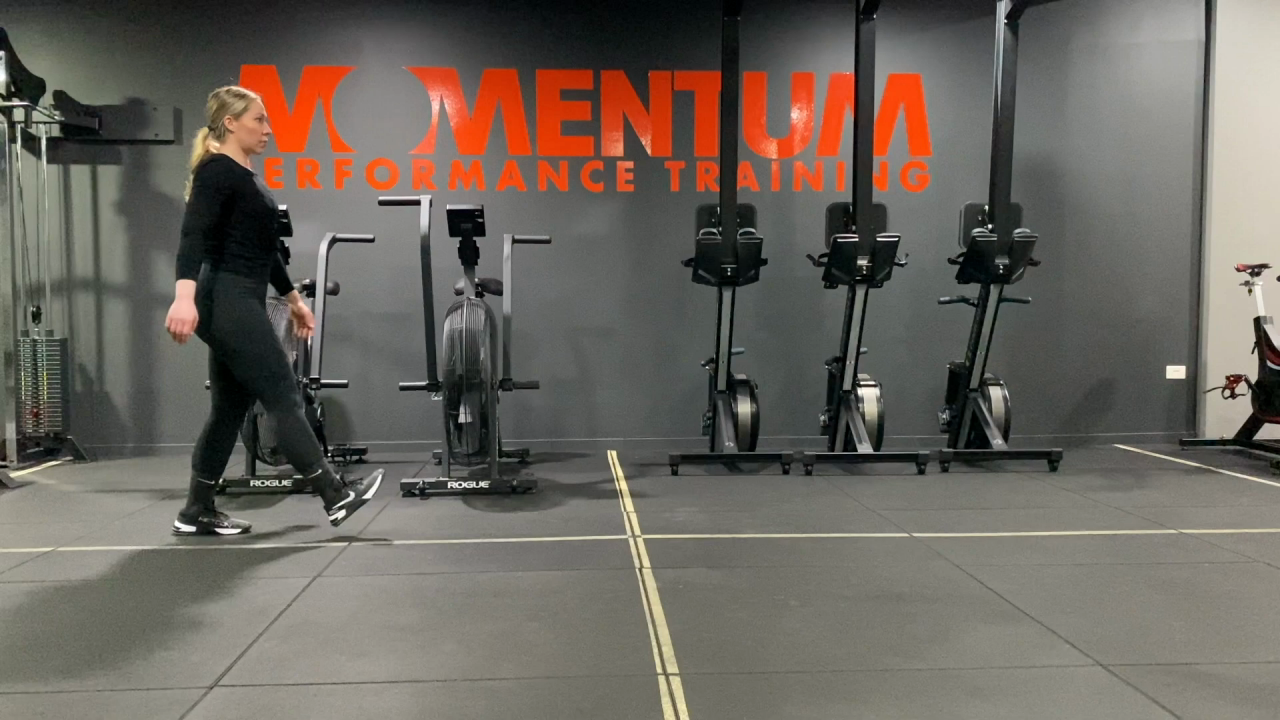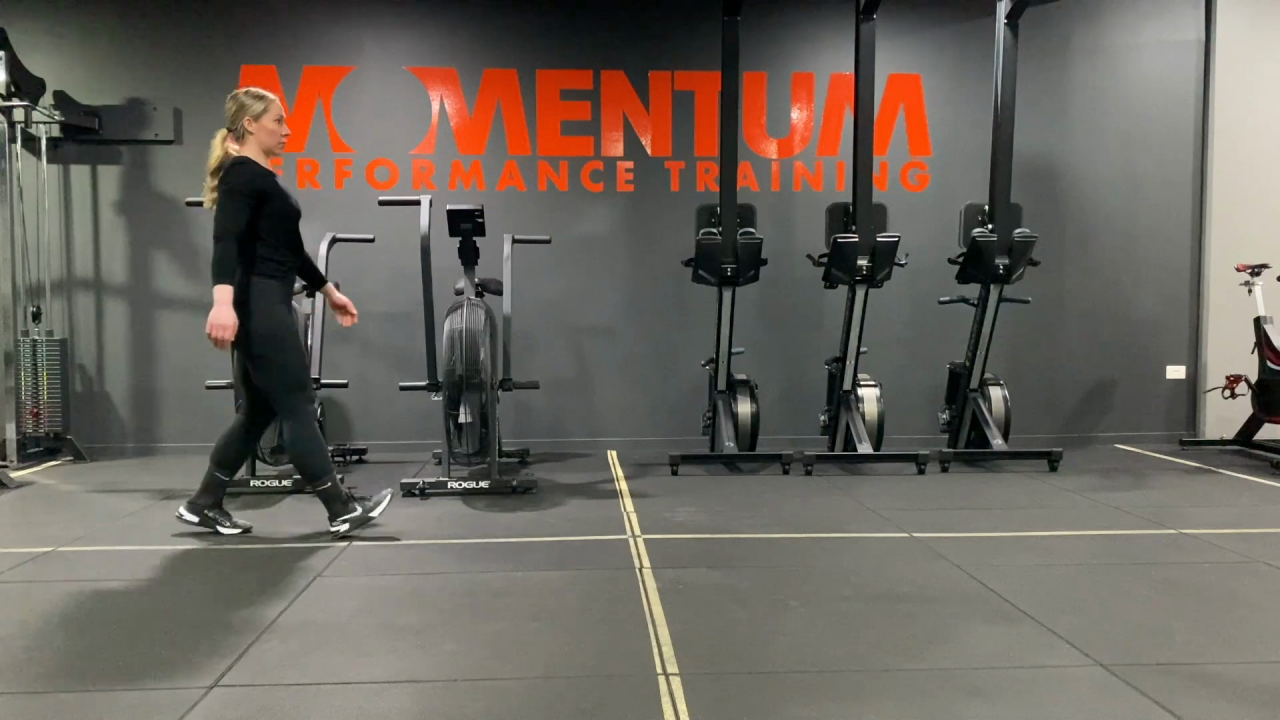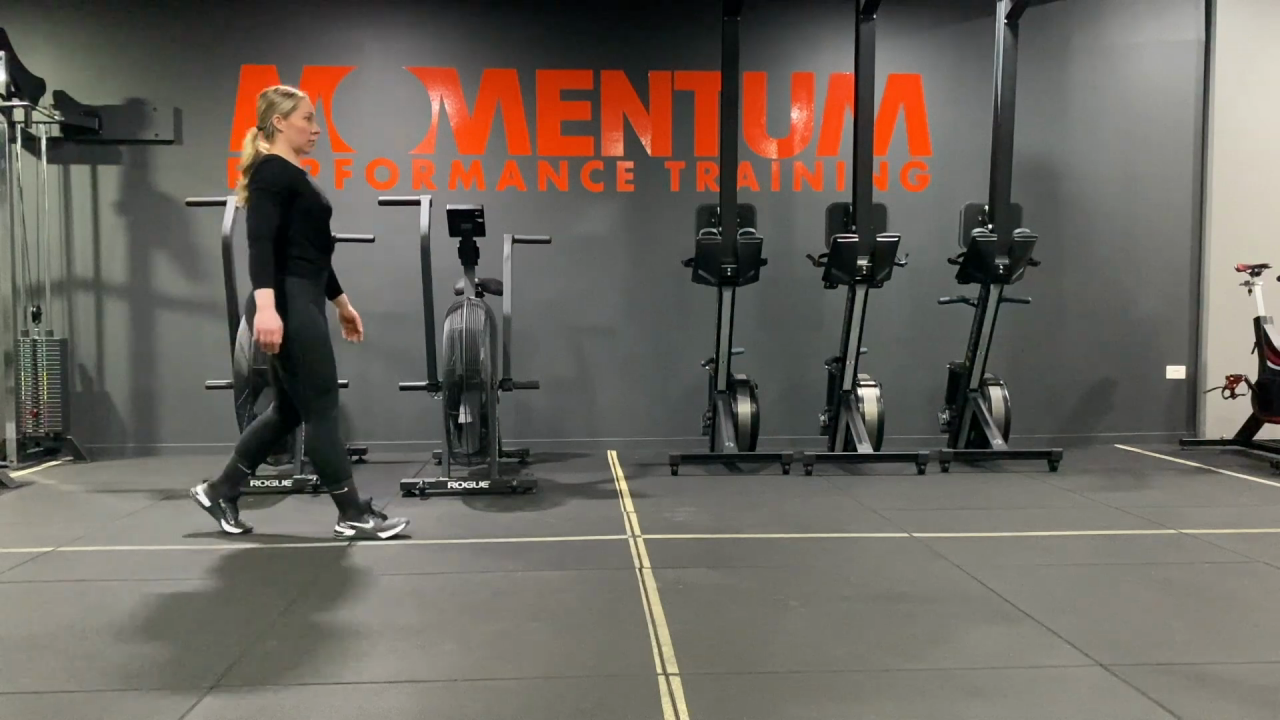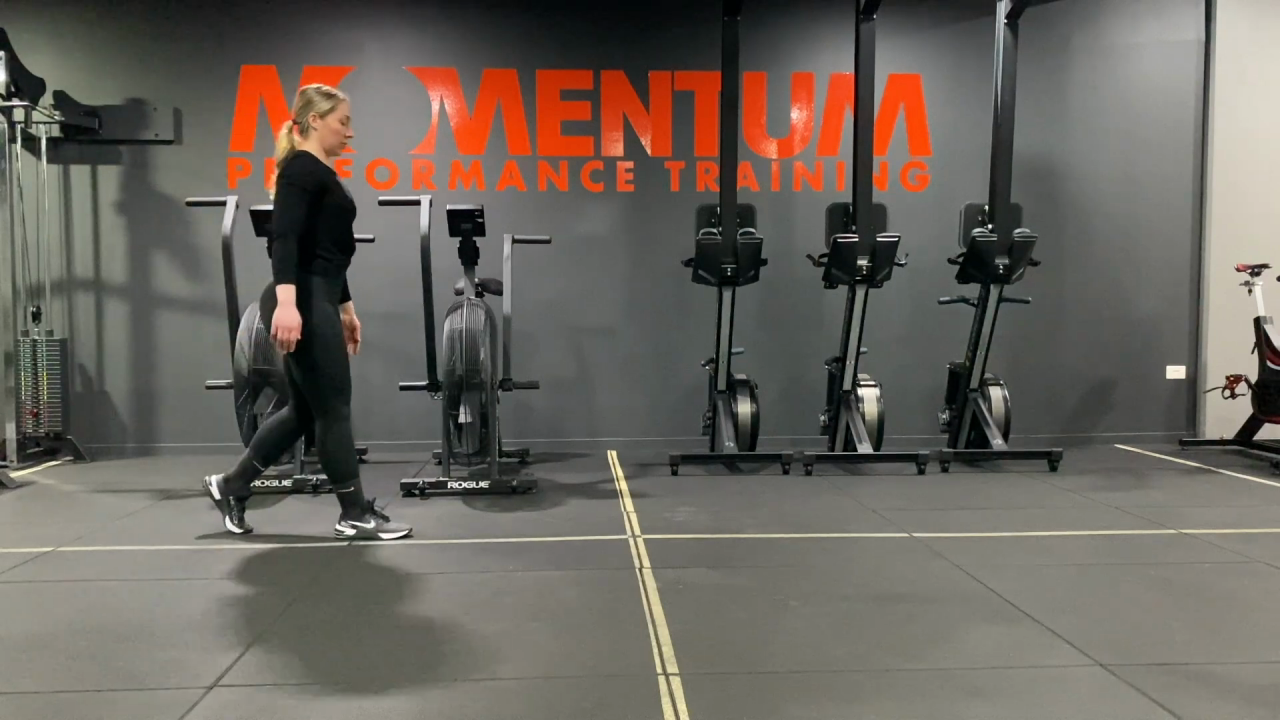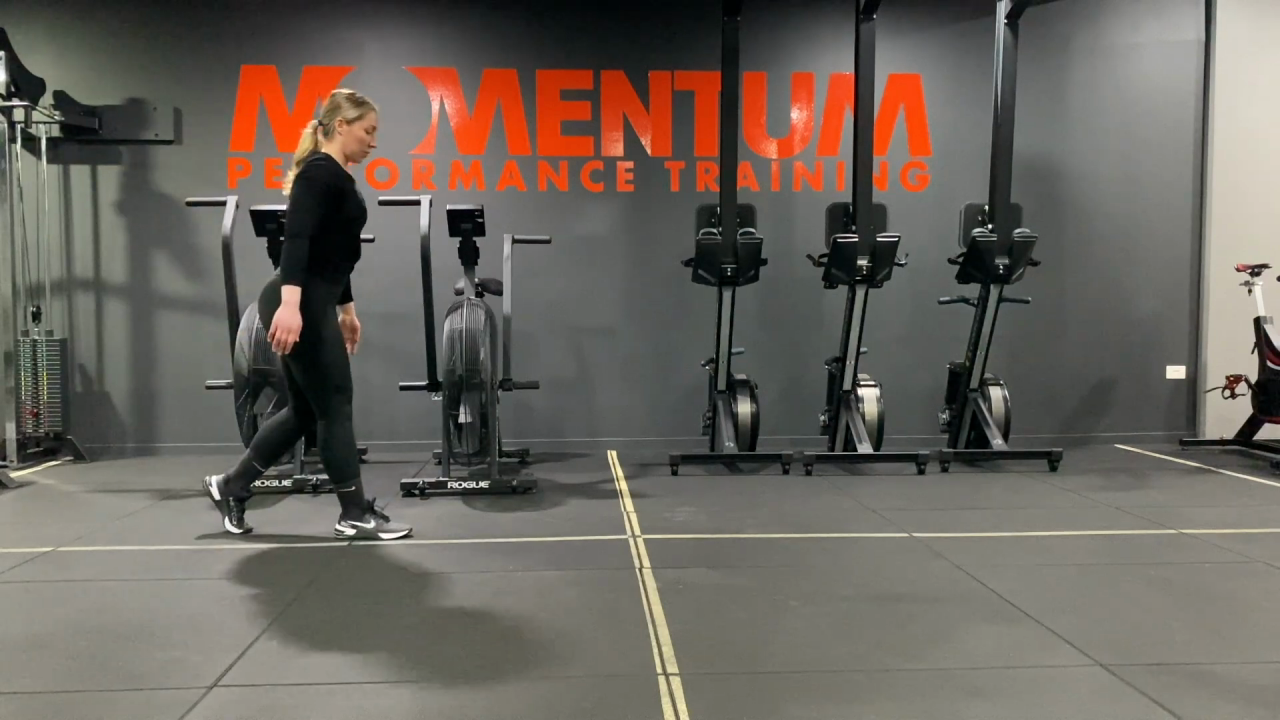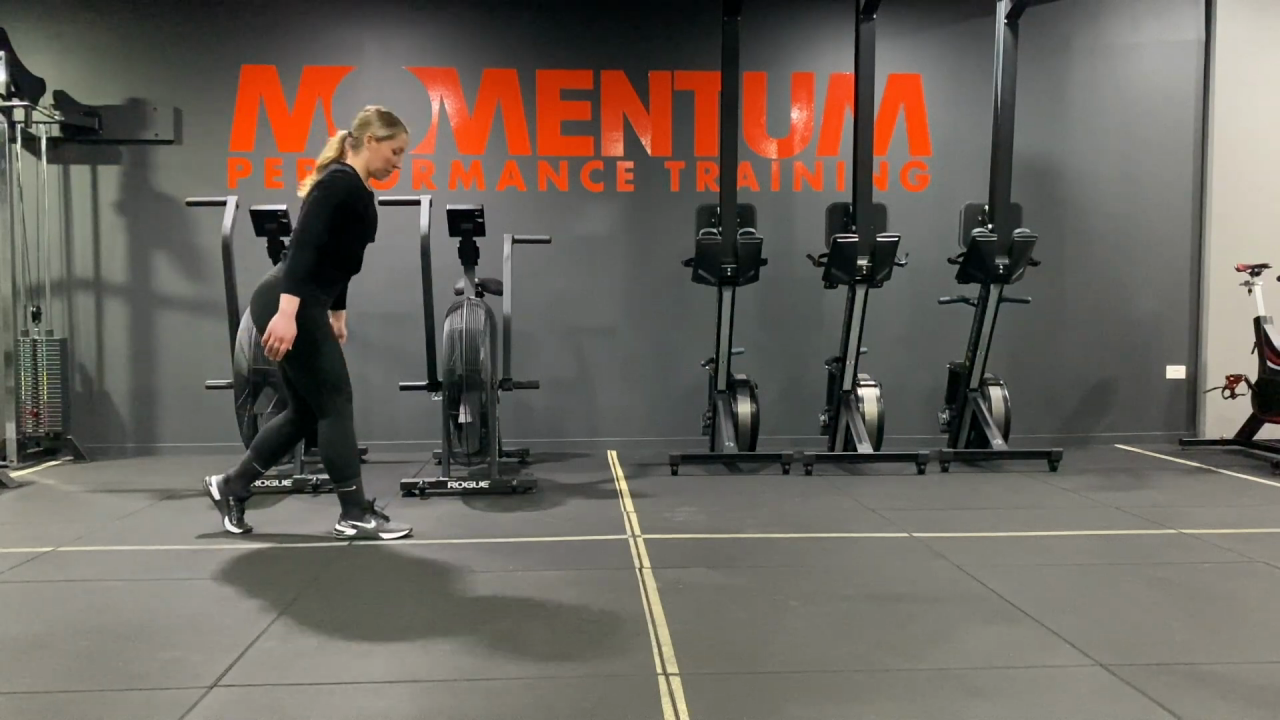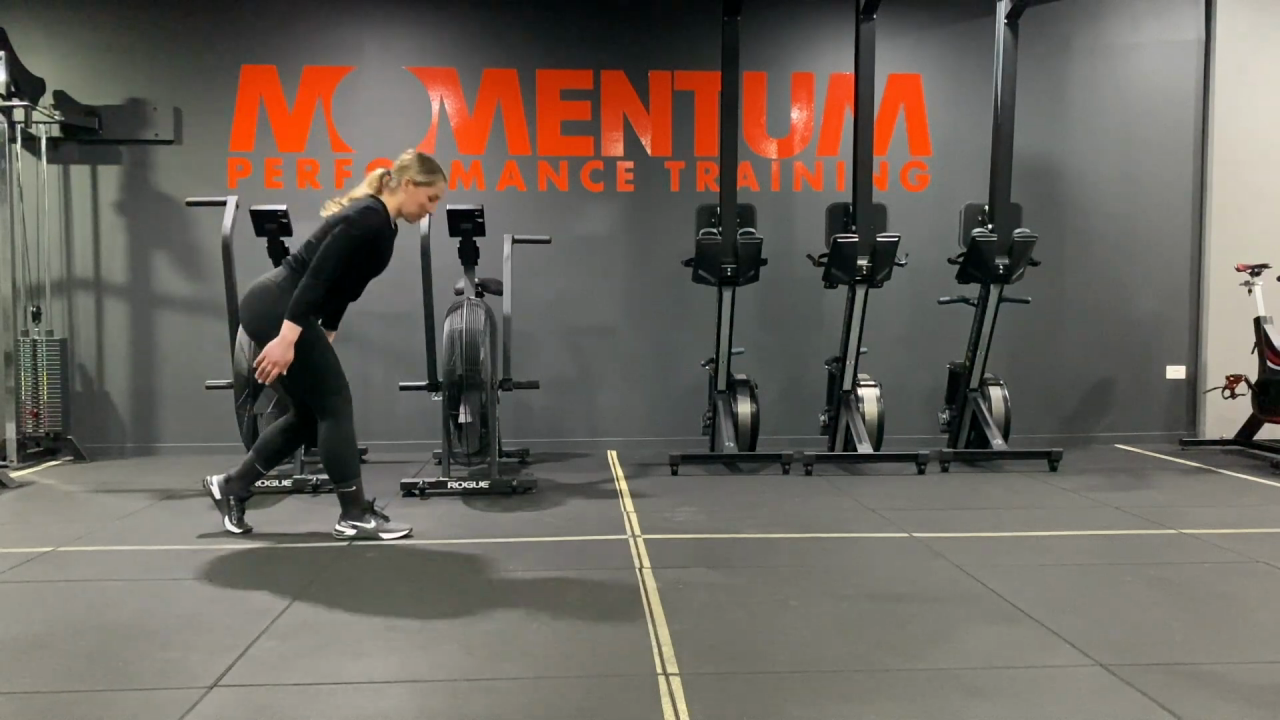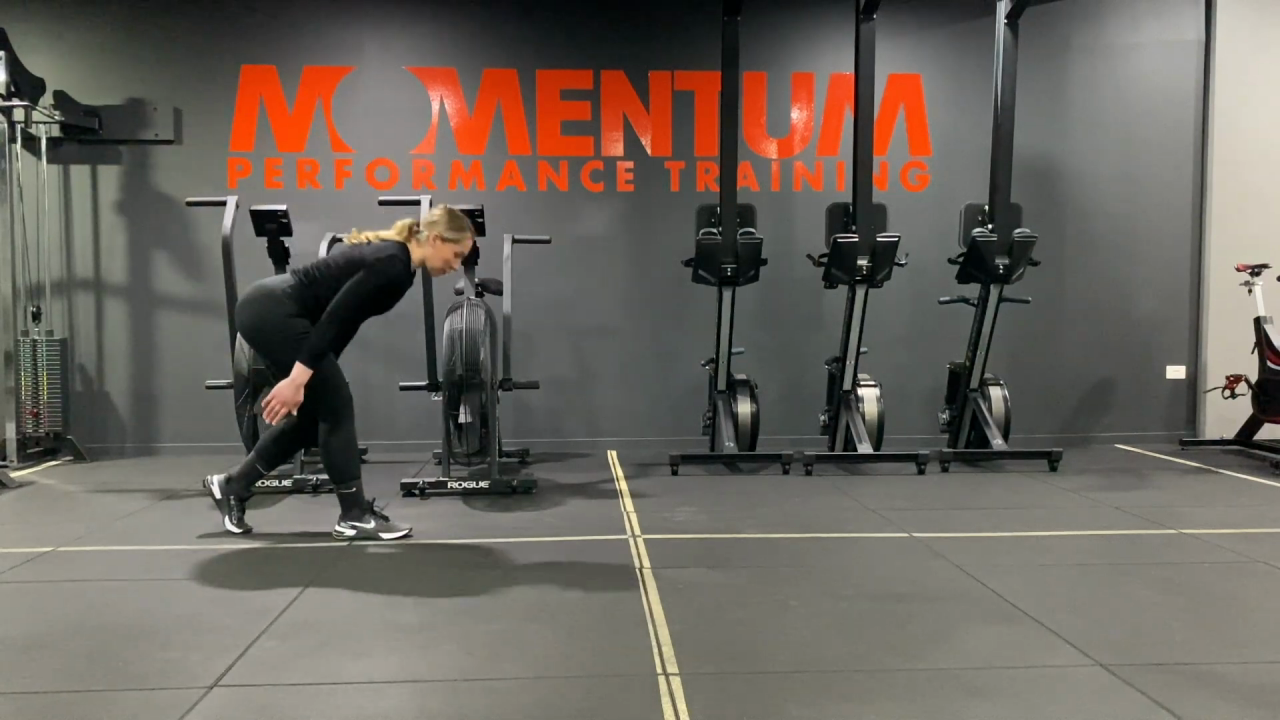
dt=0.2s
person 1, frame 1
left shoulder: (243, 175)
right shoulder: (217, 171)
left elbow: (262, 246)
right elbow: (193, 236)
left wrist: (293, 297)
right wrist: (184, 295)
left hip: (239, 302)
right hip: (226, 302)
left knee: (230, 408)
right knee: (283, 397)
left ankle: (196, 510)
right ankle: (337, 496)
person 1, frame 2
left shoulder: (262, 176)
right shoulder: (241, 174)
left elbow: (286, 246)
right elbow: (226, 242)
left wrist: (327, 290)
right wrist: (222, 301)
left hip: (267, 305)
right hip: (255, 306)
left knee: (259, 410)
right knee: (296, 405)
left ankle: (203, 503)
right ankle: (343, 510)
person 1, frame 3
left shoulder: (292, 174)
right shoulder: (271, 172)
right elbow: (260, 243)
left wrist: (340, 301)
right wrist: (266, 306)
left hip: (300, 302)
right hip: (286, 304)
left knee: (289, 408)
right knee: (320, 408)
left ankle: (220, 490)
right ankle: (353, 515)
person 1, frame 4
left shoulder: (321, 172)
right shoulder: (301, 169)
right elbow: (284, 239)
left wrist: (346, 309)
right wrist: (287, 304)
left hip: (316, 301)
right hip: (302, 302)
left knee: (307, 407)
right knee: (333, 407)
left ankle: (231, 485)
right ankle: (356, 515)
person 1, frame 5
left shoulder: (338, 176)
right shoulder: (320, 172)
right elbow: (297, 239)
left wrist: (346, 309)
right wrist: (291, 304)
left hip: (312, 302)
right hip: (300, 303)
left knee: (308, 408)
right knee: (334, 404)
left ankle: (231, 486)
right ankle: (355, 515)
person 1, frame 6
left shoulder: (355, 188)
right shoulder: (340, 183)
right elbow: (304, 246)
left wrist: (337, 316)
right wrist: (288, 315)
left hip: (303, 304)
right hip: (287, 304)
left knee: (309, 408)
right knee: (333, 402)
left ankle: (230, 487)
right ankle: (355, 515)
person 1, frame 7
left shoulder: (378, 221)
right shoulder: (369, 220)
right elbow: (317, 275)
left wrist: (324, 337)
right wrist: (287, 339)
left hip: (273, 308)
right hip: (274, 310)
left knee: (312, 409)
right knee: (332, 403)
left ankle: (232, 486)
right ankle: (355, 516)
person 1, frame 8
left shoulder: (394, 260)
right shoulder: (391, 267)
left elbow: (343, 319)
right elbow: (332, 320)
left wrist: (312, 373)
right wrist: (298, 378)
left hip: (265, 310)
right hip: (272, 313)
left knee: (308, 415)
right knee: (333, 404)
left ankle: (232, 487)
right ankle: (355, 516)
